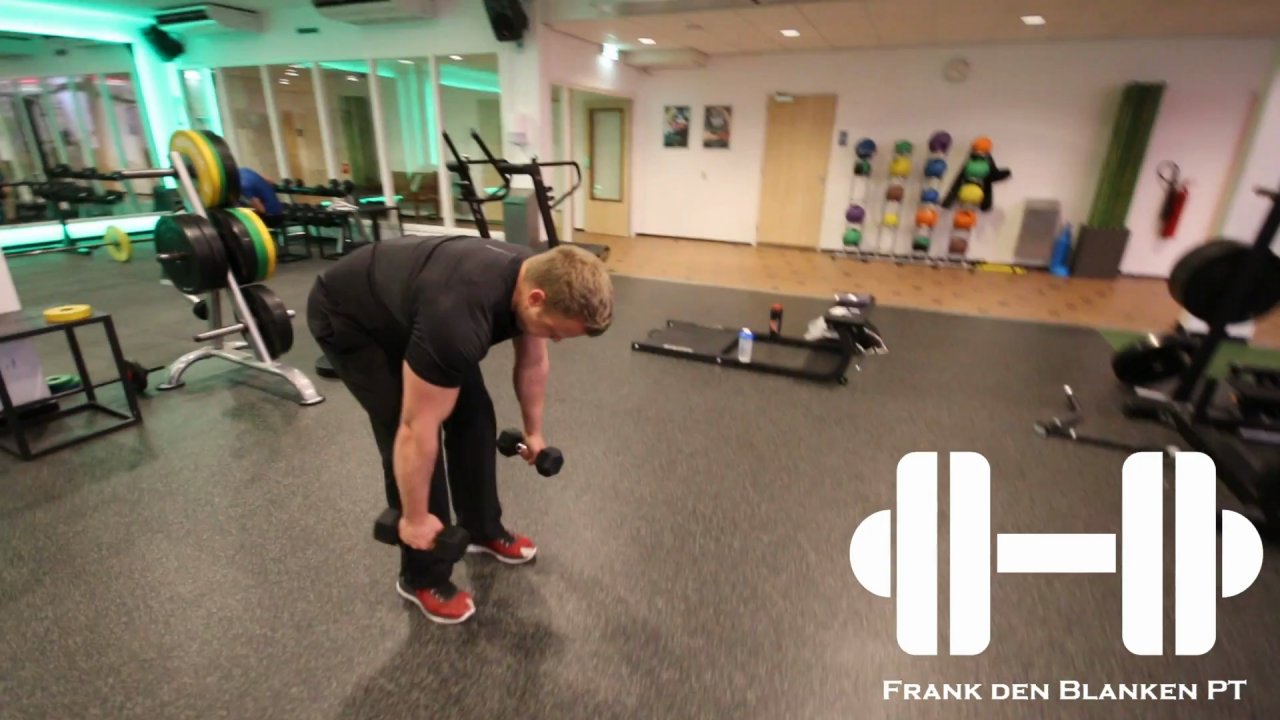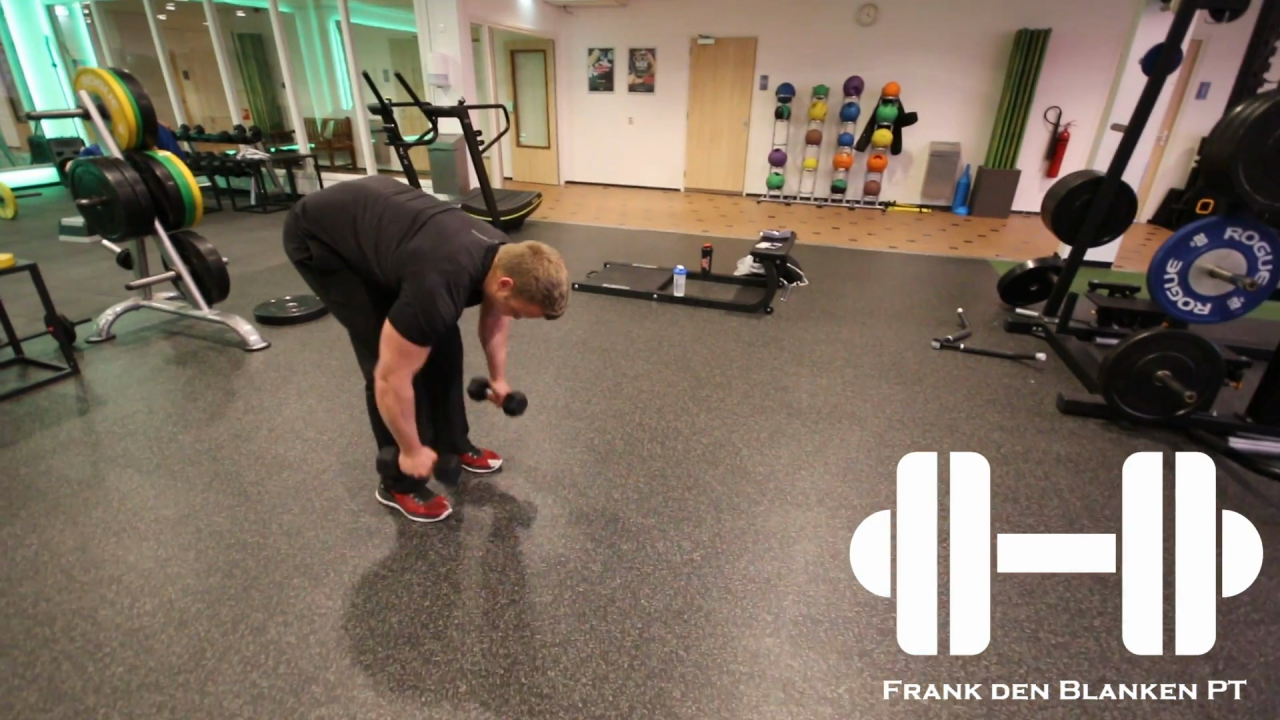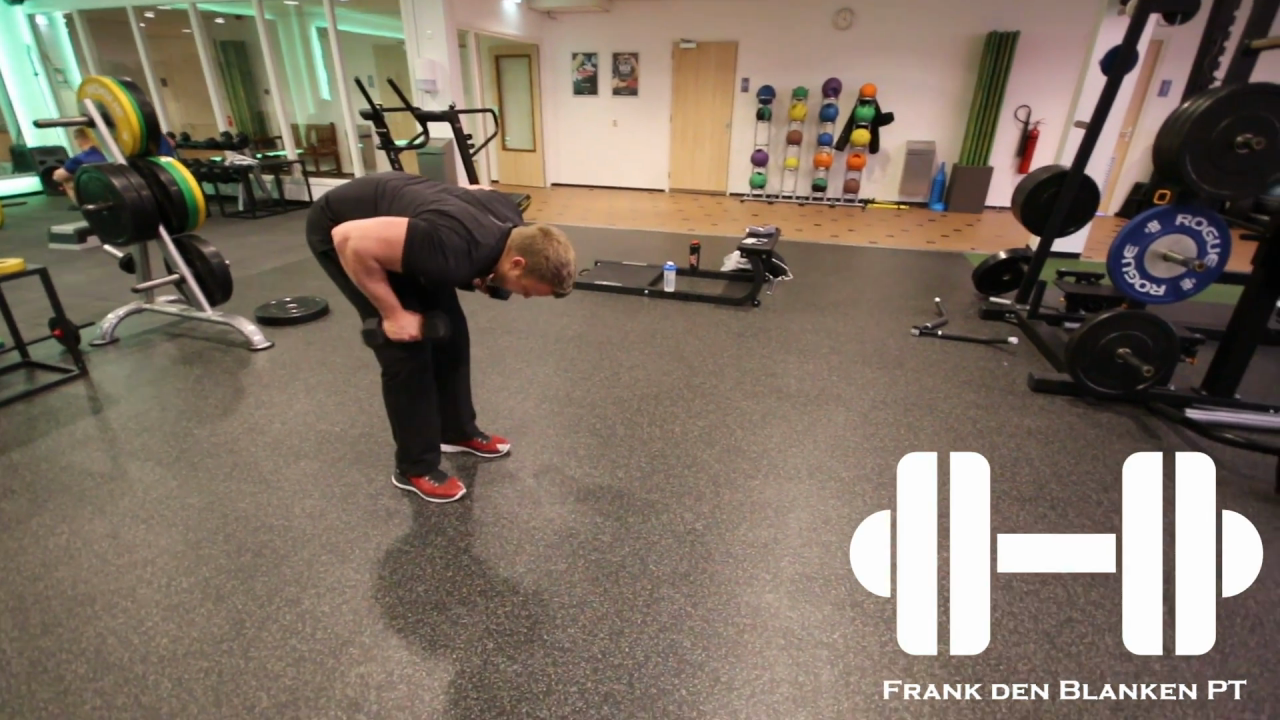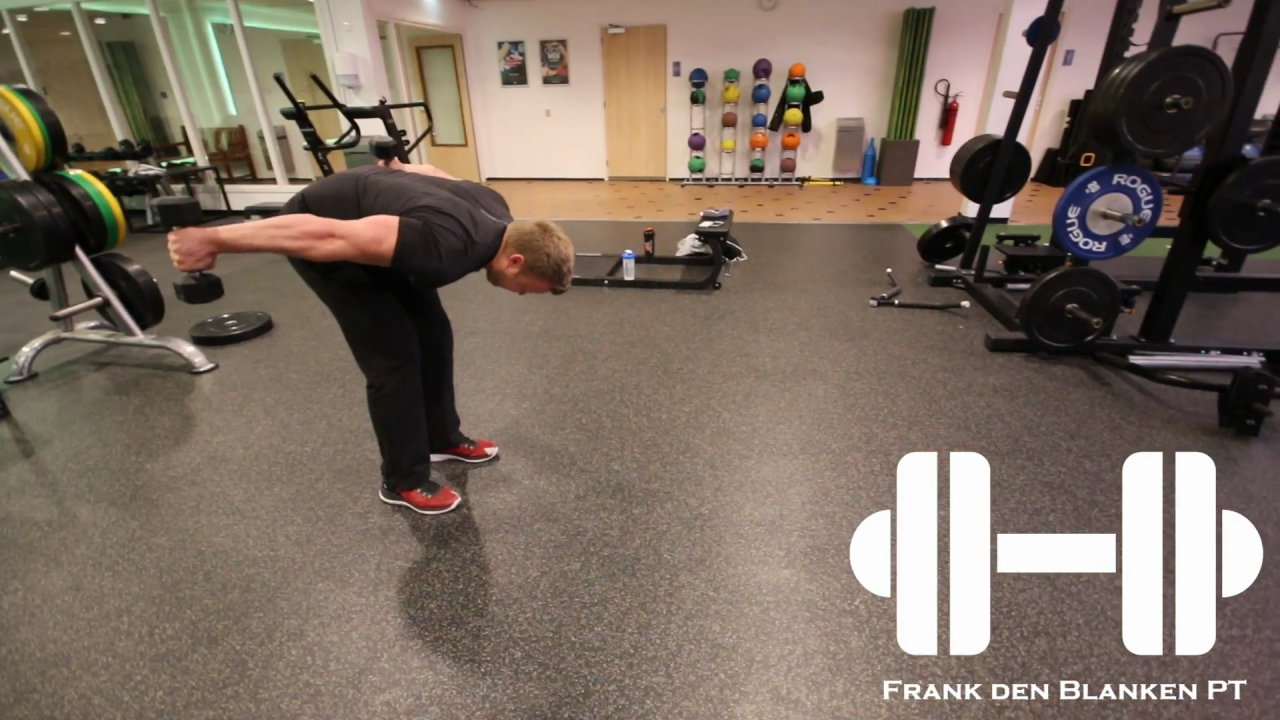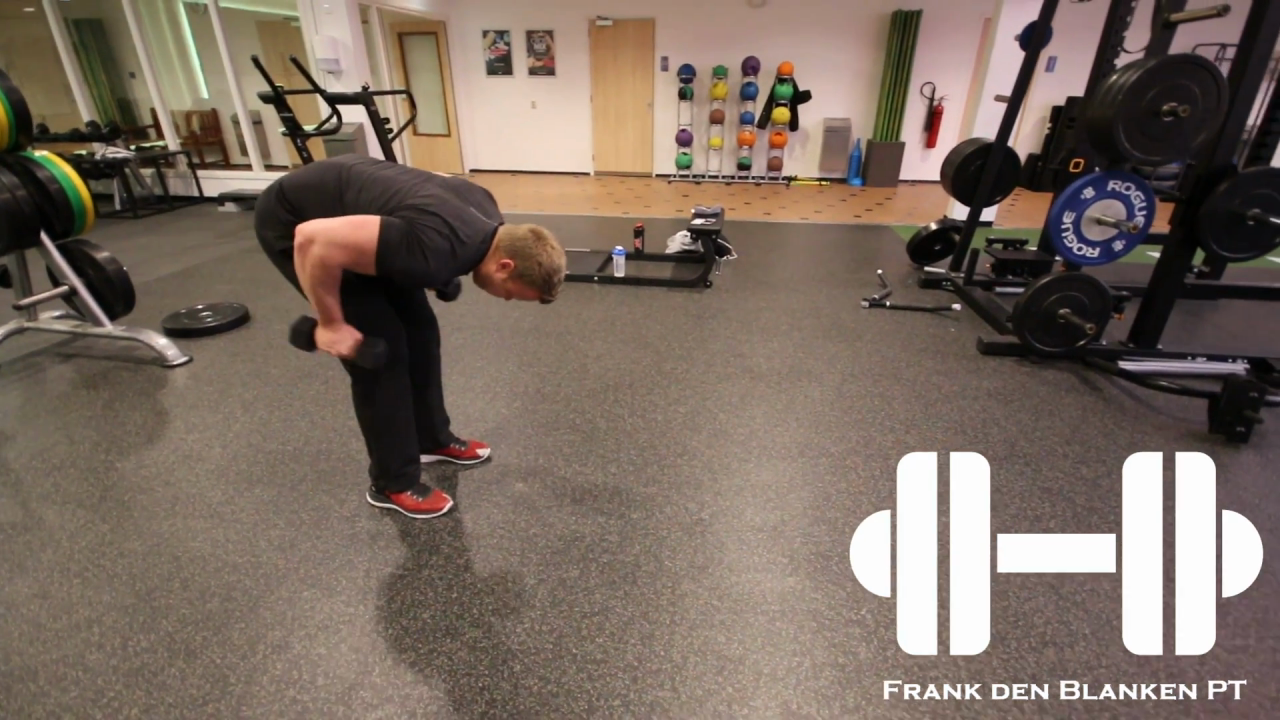
dt=1s
person 1, frame 1
left shoulder: (537, 276)
right shoulder: (458, 319)
left elbow: (532, 361)
right elbow: (417, 430)
left wrist: (534, 430)
right wrist: (415, 517)
left hip: (404, 301)
right hip: (346, 316)
left knee: (475, 416)
right knee: (411, 437)
left ankle: (482, 530)
right ankle: (422, 578)
person 1, frame 2
left shoulder: (502, 255)
right shoulder: (437, 289)
left elbow: (493, 321)
right elbow: (391, 380)
left wrist: (497, 377)
right wrist: (412, 452)
right hip: (318, 237)
left knee: (444, 341)
right knee: (395, 362)
left ankle: (452, 444)
right ankle: (400, 484)
person 1, frame 3
left shoulder: (510, 223)
right shoulder: (452, 253)
left elbow: (477, 190)
right elbow: (350, 239)
left wrist: (477, 275)
right wrist: (394, 314)
left hip: (386, 206)
right hip: (337, 226)
left knee: (449, 330)
right knee: (409, 345)
left ankle: (458, 431)
right ankle: (415, 468)
person 1, frame 4
left shoulder: (495, 214)
right shoulder: (445, 250)
left elbow: (424, 170)
right elbow: (325, 235)
left wrist: (394, 167)
right wrist: (213, 241)
left hip: (363, 212)
right hip: (319, 228)
left knee: (433, 333)
right knee: (395, 355)
left ankle: (442, 439)
right ankle: (404, 481)
person 1, frame 5
left shoulder: (485, 216)
right shoulder: (434, 252)
left elbow: (439, 181)
right elbow: (313, 239)
right wrist: (332, 324)
left hip: (341, 200)
right hip: (292, 219)
left knee: (418, 329)
right knee: (383, 347)
left ankle: (432, 439)
right ankle: (393, 483)
